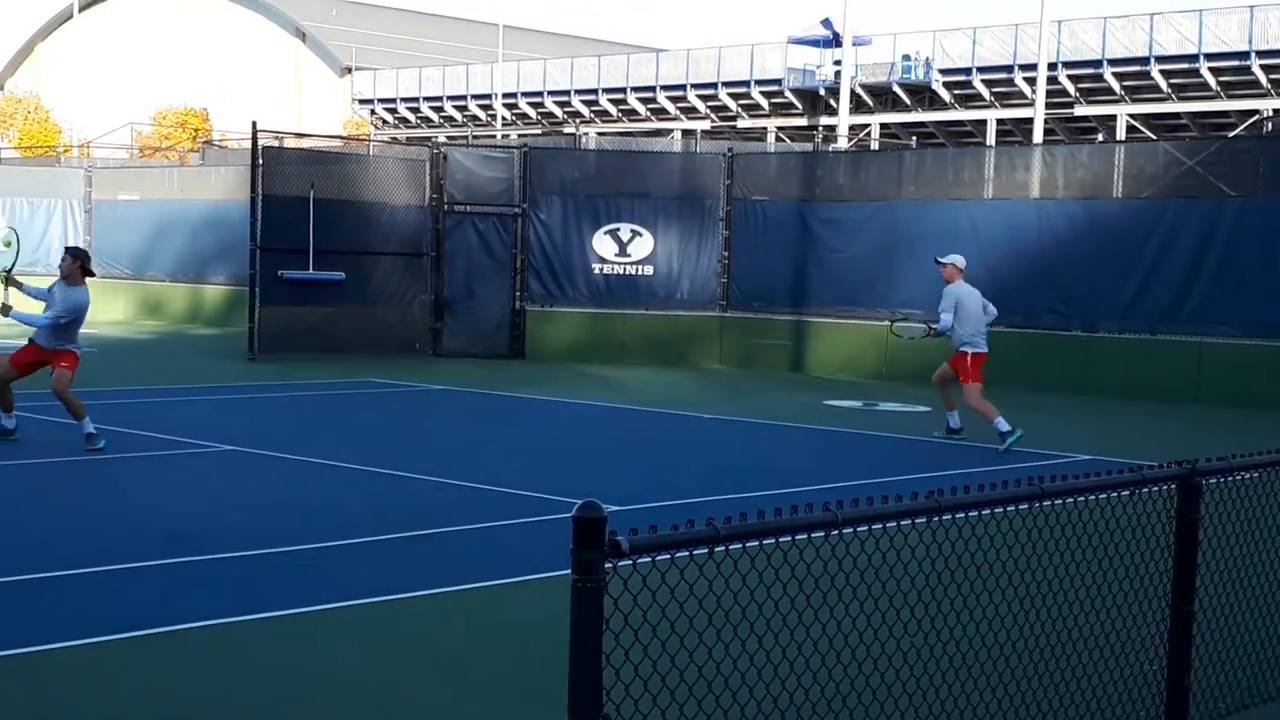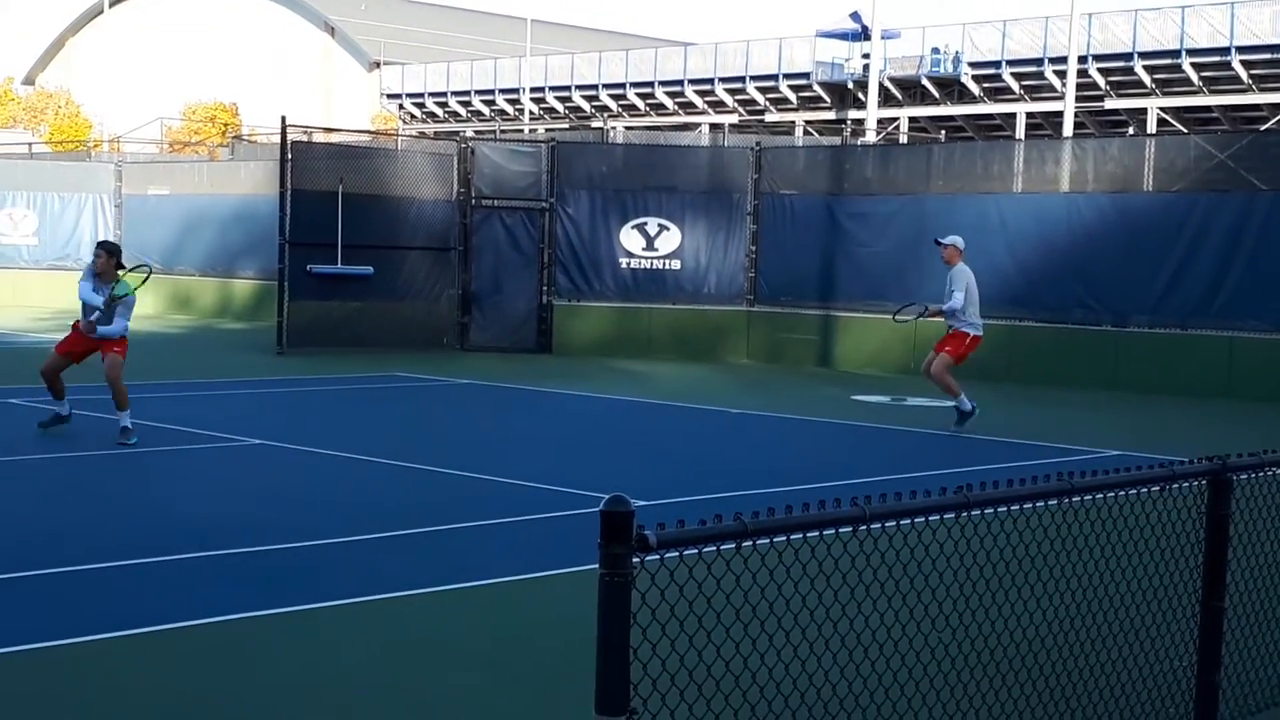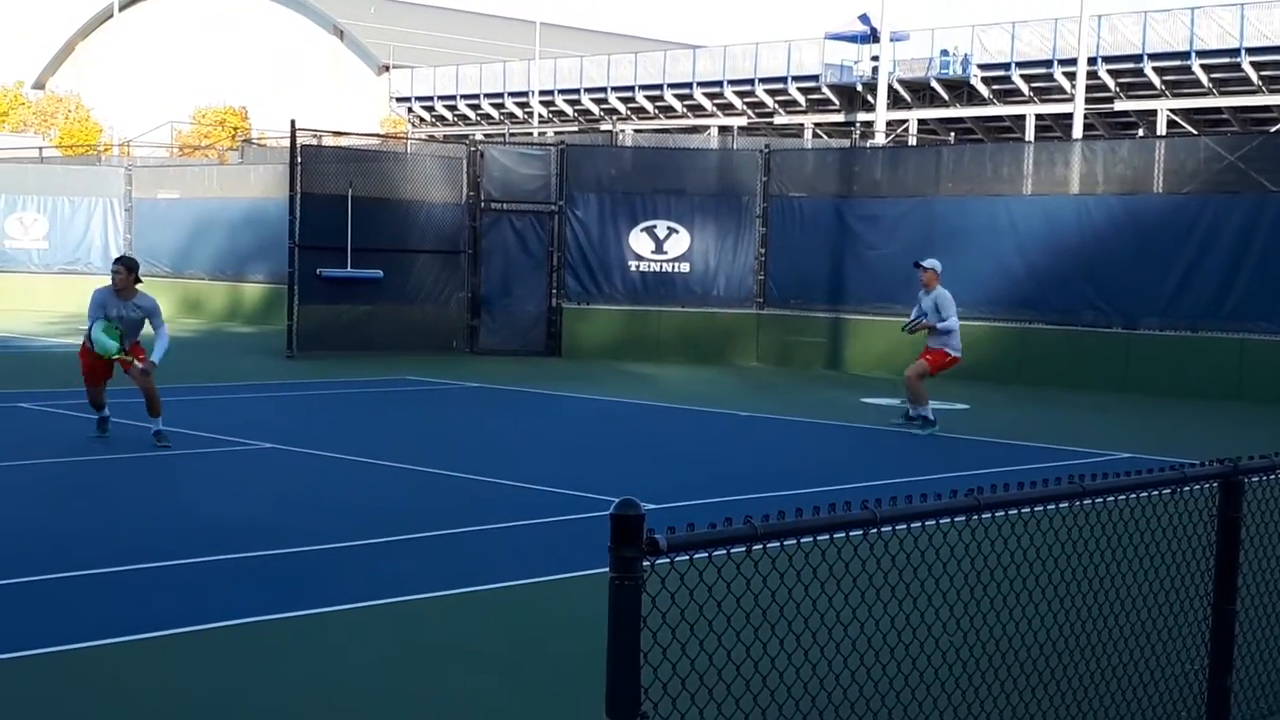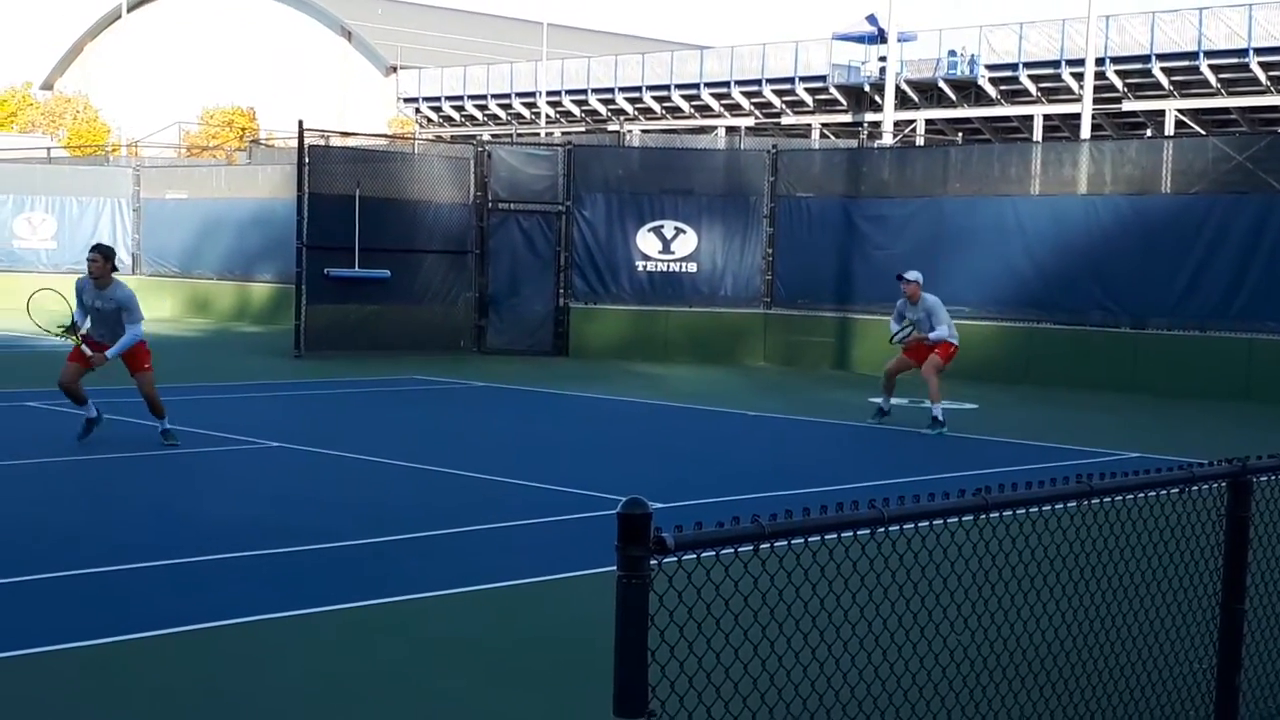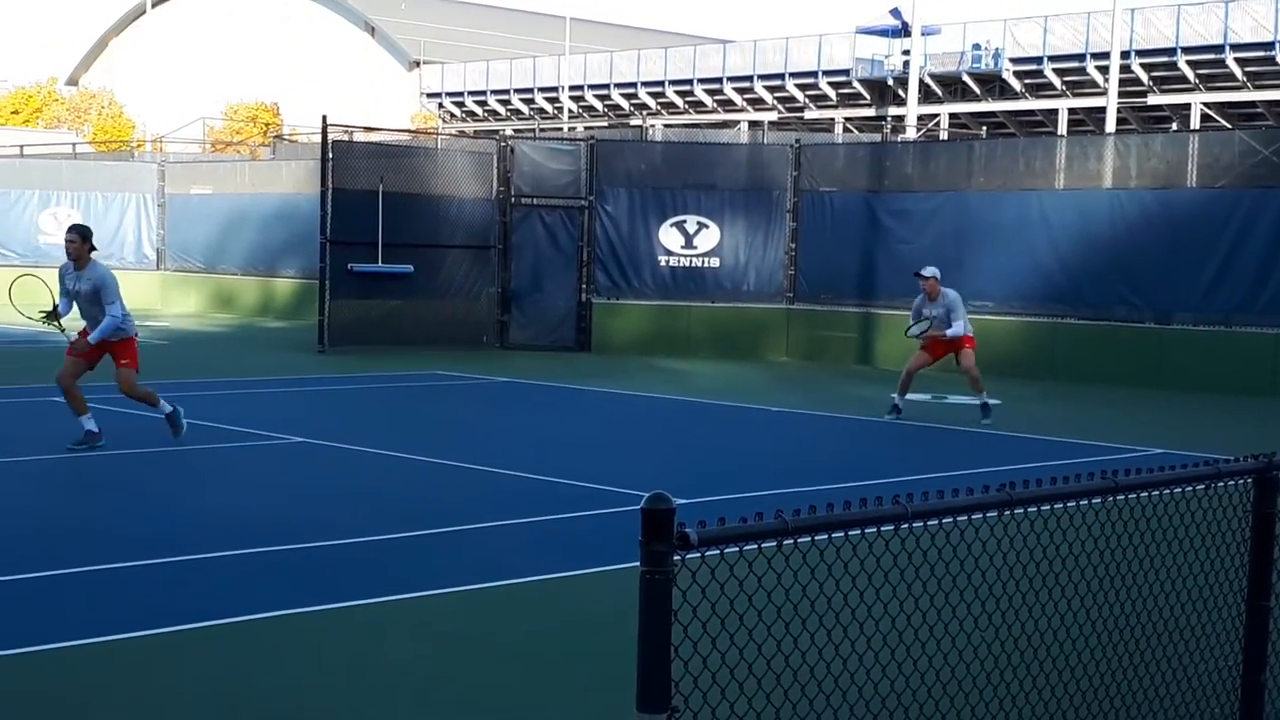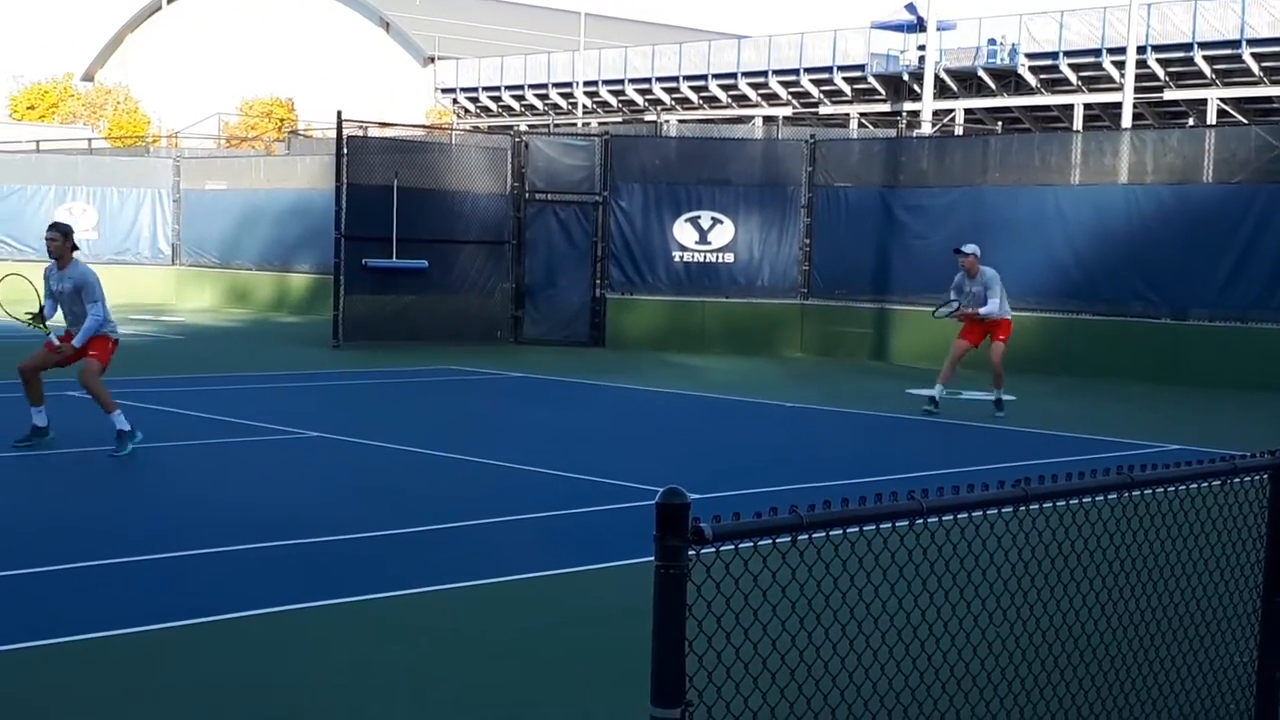
dt=0.2s
person 1, frame 1
left shoulder: (78, 299)
right shoulder: (63, 281)
left elbow: (44, 321)
right elbow: (46, 295)
right wrist: (19, 285)
left hip: (65, 350)
right hip: (38, 345)
left knee: (59, 389)
left ankle: (91, 433)
person 1, frame 2
left shoulder: (126, 294)
right shoulder: (93, 270)
left elbow: (118, 327)
right elbow: (84, 293)
left wrist: (95, 329)
right wrist: (103, 303)
left hip: (112, 337)
right hip: (83, 332)
left knee: (113, 377)
right knee: (47, 371)
left ankle: (126, 426)
right ankle: (63, 411)
person 1, frame 3
left shoulder: (148, 304)
right shoulder: (101, 295)
left elbow: (162, 336)
right elbow: (95, 330)
left wrist: (153, 362)
right wrist: (113, 349)
left hip: (129, 346)
right hip: (98, 347)
left knee: (148, 387)
right knee: (95, 400)
left ankle: (157, 429)
right ankle: (103, 415)
person 1, frame 4
left shoulder: (125, 295)
right shoulder: (82, 284)
left elbow: (134, 334)
right elbow: (80, 309)
left wrist: (108, 356)
right wrist: (76, 326)
left hip: (128, 342)
right hip: (96, 339)
left knee: (148, 392)
right knee: (65, 382)
left ankle: (164, 427)
right ankle: (91, 414)
person 1, frame 5
left shoulder: (103, 276)
right shoulder: (65, 270)
left elbow: (115, 316)
right elbow: (66, 299)
left wrist: (90, 342)
right wrist: (58, 313)
left hip: (121, 334)
right hip: (93, 330)
left knee: (128, 389)
right knee: (64, 380)
left ankle: (169, 411)
right ankle: (92, 431)
person 1, frame 6
left shoulder: (84, 275)
right shoulder: (49, 272)
left elbow: (96, 316)
right elbow: (50, 302)
left wrist: (75, 345)
right wrist: (42, 315)
left hip: (100, 334)
right hip: (74, 334)
left knee: (86, 378)
right knee: (26, 368)
left ankle: (125, 430)
right ankle: (40, 427)
person 2, frame 1
left shoulder: (951, 290)
right shoulder: (973, 291)
left elbow: (945, 324)
right elbow: (992, 313)
left wrist: (938, 331)
left hip: (970, 351)
right hip: (967, 350)
left knee: (972, 399)
right knee: (938, 379)
left ankle: (1008, 431)
right ankle: (954, 427)
person 2, frame 2
left shoulder: (959, 271)
right shoulder: (956, 272)
left elbow: (957, 303)
left wrist: (938, 310)
right wrist: (944, 309)
left hip: (967, 333)
right hip: (957, 330)
left knee: (937, 372)
right knee: (927, 370)
left ankle: (966, 408)
right ankle: (962, 406)
person 2, frame 3
left shoulder: (942, 296)
right shoulder: (923, 294)
left elbow: (953, 325)
right elbow: (918, 310)
left wrist: (928, 326)
right wrist: (913, 323)
left hip: (947, 351)
right hip: (933, 347)
left knee: (910, 375)
right knee: (910, 376)
left ankle: (929, 419)
right ankle: (913, 414)
person 2, frame 4
left shoulder: (932, 303)
right shoulder: (902, 304)
left elbow: (943, 333)
right elbow: (895, 322)
left wrist: (919, 337)
right wrist: (903, 339)
left hip: (946, 342)
right hip: (924, 344)
left knee: (927, 370)
right knee: (889, 370)
left ankle: (938, 420)
right ankle: (884, 408)
person 2, frame 5
left shoulder: (952, 298)
right shoulder: (920, 302)
left elbow: (959, 330)
right elbow: (914, 322)
left wrist: (935, 334)
right wrist: (924, 337)
left hip: (962, 337)
right hip: (938, 339)
left knee: (968, 367)
right knee: (909, 369)
left ankle: (984, 404)
right ankle: (897, 405)
person 2, frame 6
left shoulder: (990, 276)
right shoulder: (960, 279)
left elbow: (994, 308)
right elbow: (955, 294)
left wrist: (970, 312)
right wrist: (962, 312)
left hip: (999, 319)
right hip: (975, 320)
left knee: (995, 361)
right knee: (953, 357)
left ankle: (998, 399)
right ankle: (934, 398)
